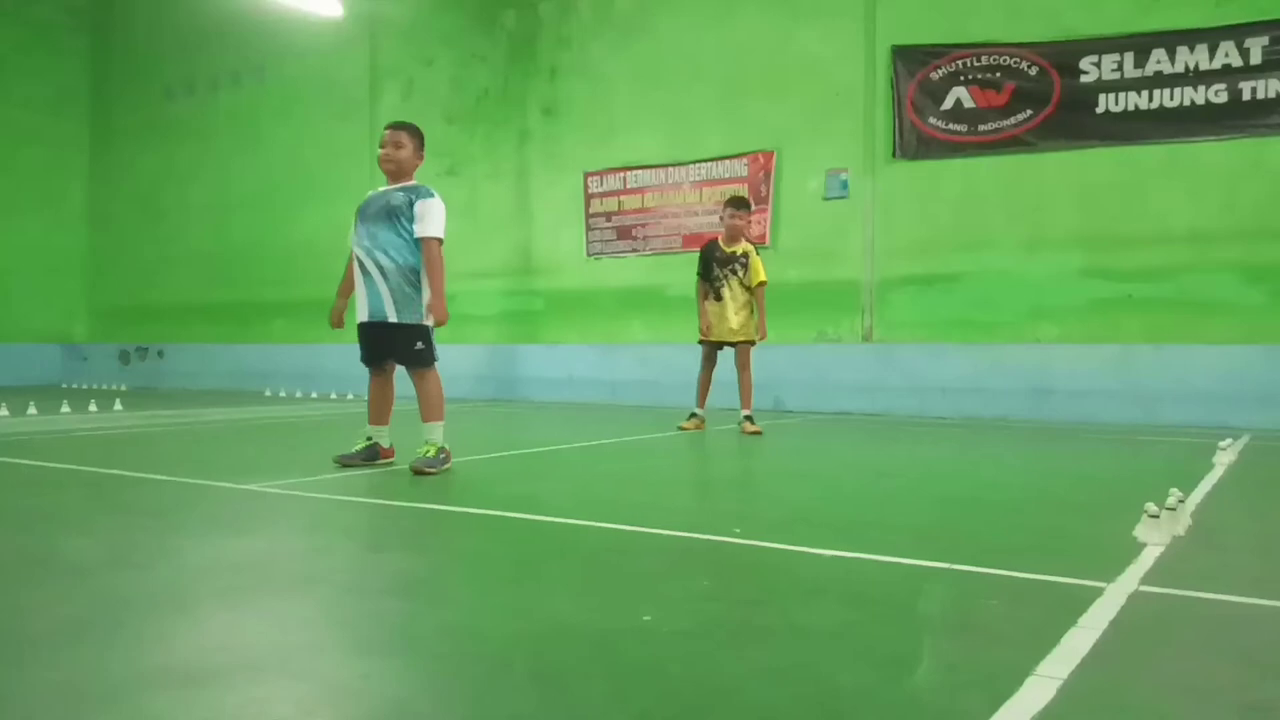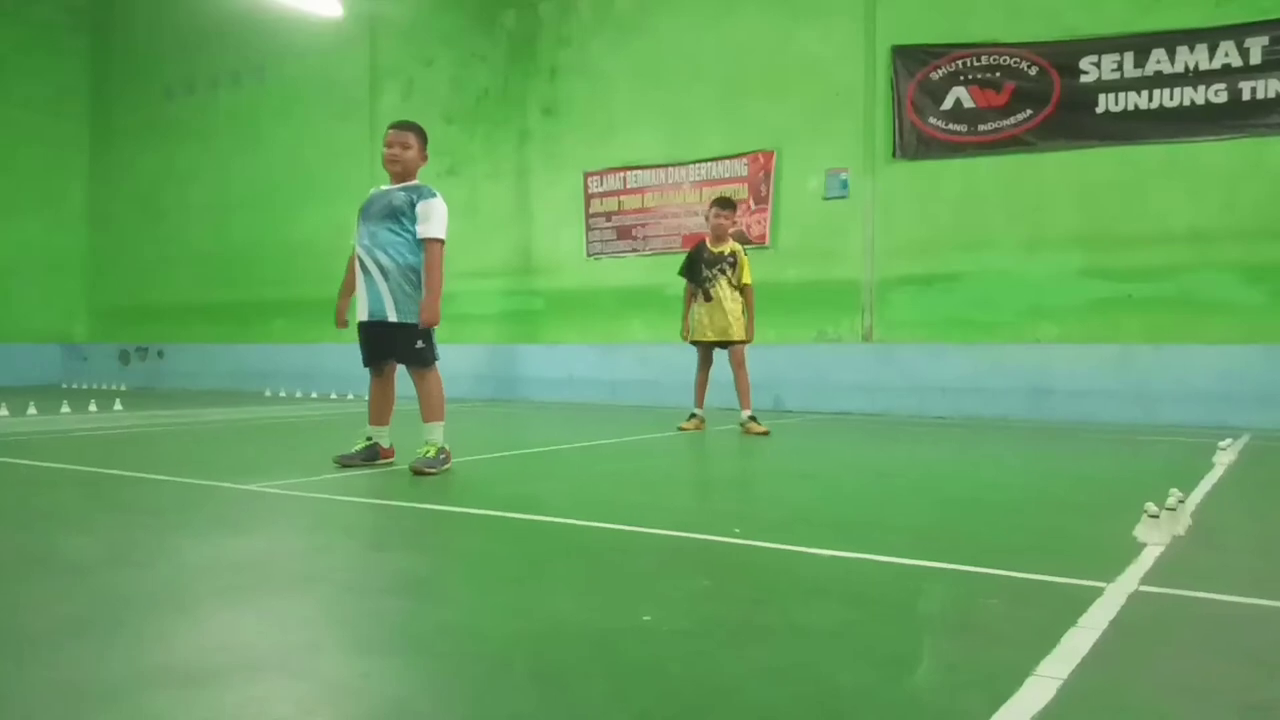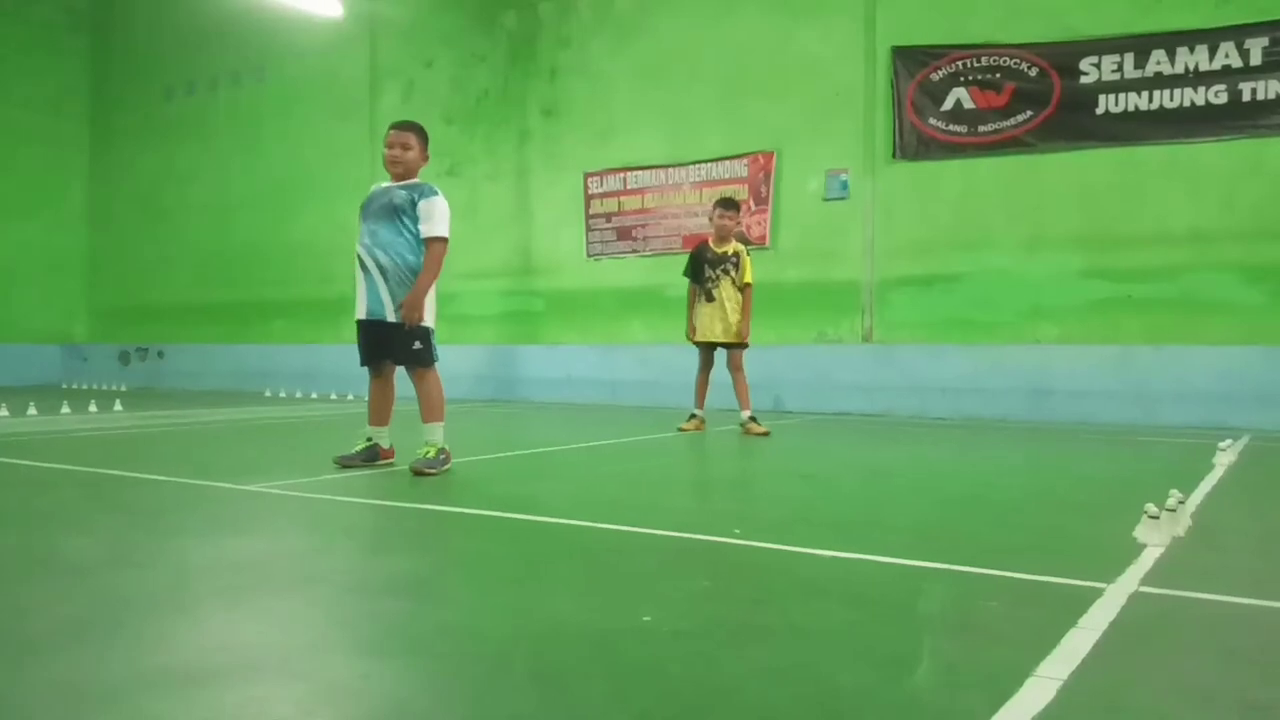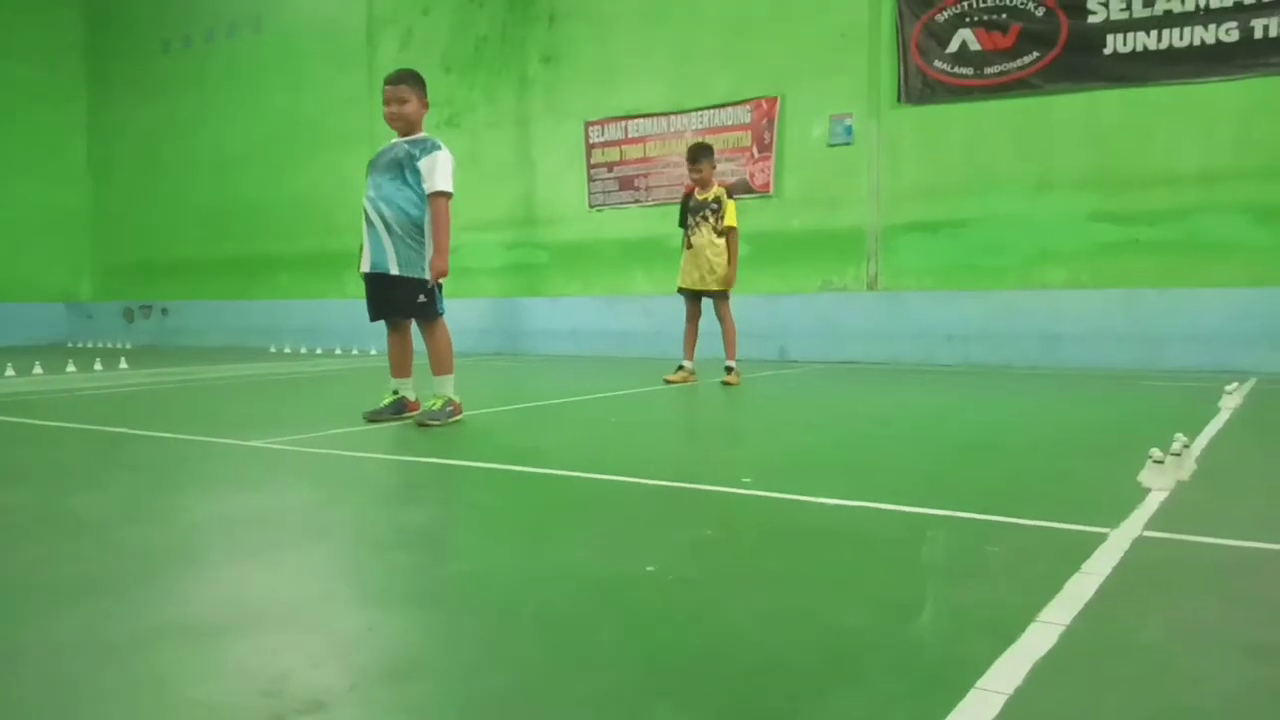
dt=0.5s
person 1, frame 1
left shoulder: (423, 198)
right shoulder: (368, 202)
left elbow: (431, 248)
right elbow: (356, 254)
left wrist: (438, 297)
right wrist: (341, 298)
left hip: (408, 305)
right hip: (371, 306)
left knee: (422, 368)
right knee: (378, 369)
left ankle: (436, 445)
right ankle: (378, 442)
person 1, frame 2
left shoulder: (426, 198)
right shoulder: (372, 200)
left elbow: (433, 249)
right elbow: (358, 251)
left wrist: (432, 299)
right wrist: (344, 296)
left hip: (408, 305)
right hip: (371, 306)
left knee: (422, 368)
right knee: (379, 370)
left ankle: (435, 445)
right ankle: (378, 442)
person 1, frame 3
left shoulder: (427, 196)
right shoulder: (375, 195)
left elbow: (436, 247)
left wrist: (418, 294)
right wrist: (366, 291)
left hip: (406, 303)
right hip: (371, 304)
left knee: (421, 368)
right knee: (378, 369)
left ankle: (436, 445)
right ankle: (378, 442)
person 1, frame 4
left shoulder: (431, 151)
right shoulder: (383, 154)
left elbow: (439, 202)
left wrist: (441, 253)
right wrist: (366, 254)
left hip: (415, 258)
right hip: (380, 259)
left knee: (430, 320)
right knee: (395, 323)
left ankle: (446, 397)
right ankle: (403, 396)
person 2, frame 1
left shoulder: (749, 251)
right shoulder: (709, 248)
left elbow: (758, 286)
right elbow: (701, 283)
left wrist: (762, 319)
right wrist: (702, 316)
left hip: (741, 317)
right hip: (714, 317)
left knee: (743, 364)
right knee: (707, 363)
left ankle: (746, 416)
right ankle: (698, 414)
person 2, frame 2
left shoulder: (737, 250)
right shoulder: (697, 251)
left elbow: (746, 287)
right elbow: (690, 286)
left wrist: (751, 321)
right wrist: (685, 319)
left hip: (732, 317)
right hip: (704, 317)
left knee: (738, 363)
right knee: (703, 364)
left ankle: (747, 416)
right ankle: (697, 414)
person 2, frame 3
left shoulder: (740, 251)
right shoulder: (700, 250)
left elbow: (747, 288)
right elbow: (693, 286)
left wrist: (745, 321)
right wrist: (689, 319)
left hip: (732, 319)
right hip: (706, 318)
left knee: (736, 366)
right knee: (704, 365)
left ankle: (747, 417)
right ankle: (697, 415)
person 2, frame 4
left shoulder: (723, 195)
right shoulder: (688, 197)
left elbow: (733, 230)
left wrist: (733, 265)
right wrist: (685, 260)
left hip: (716, 265)
right hip: (692, 266)
left knee: (723, 313)
right knee: (691, 315)
left ankle: (731, 367)
right ankle: (687, 366)
